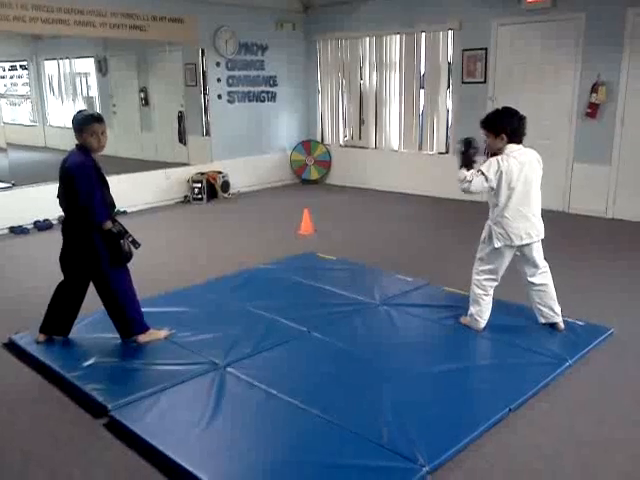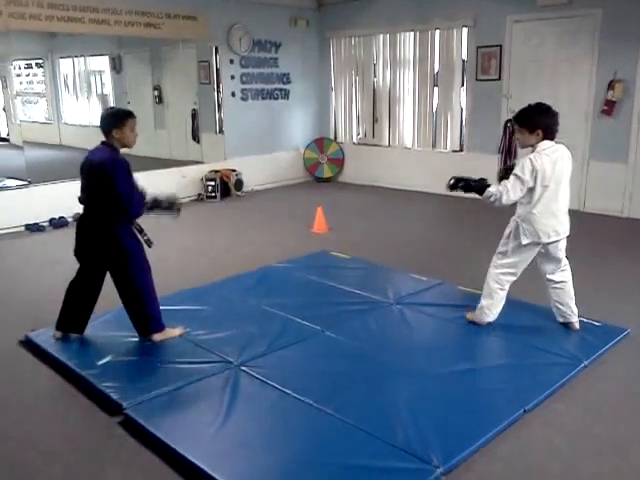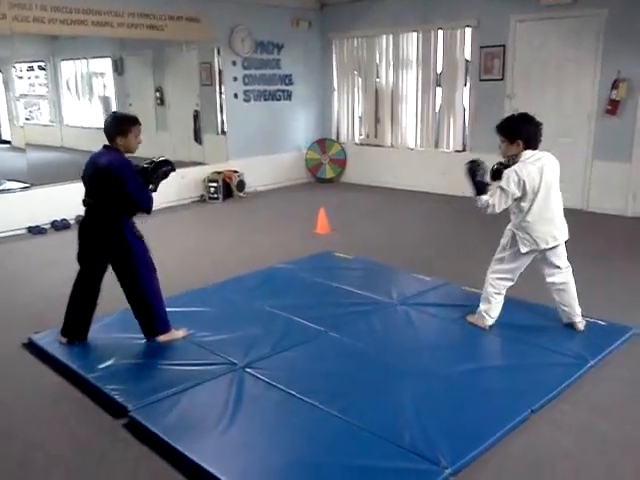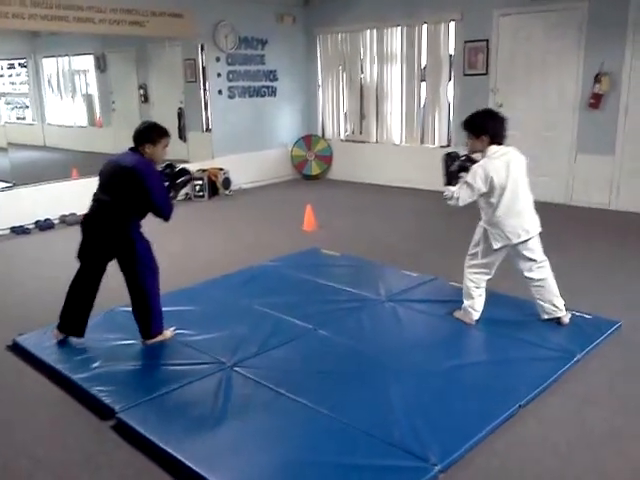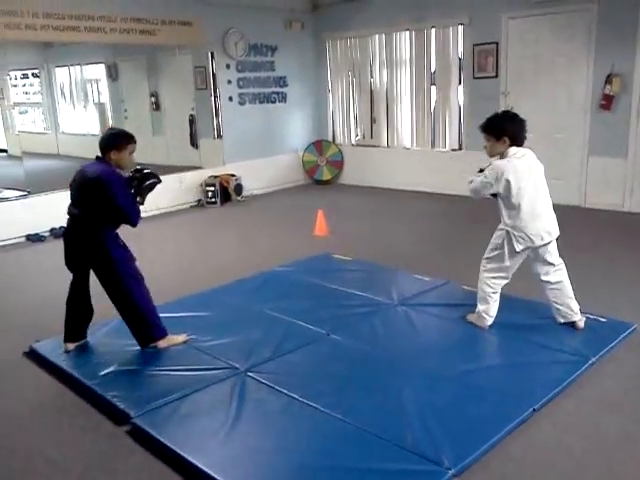
dt=0.7s
person 1, frame 1
left shoulder: (72, 160)
right shoulder: (83, 166)
right elbow: (93, 207)
right wrist: (111, 231)
left hip: (76, 231)
right hip: (90, 234)
left knee: (74, 281)
right knee: (115, 280)
left ankle: (49, 330)
right ankle: (138, 330)
person 1, frame 2
left shoulder: (93, 156)
right shoulder: (116, 162)
right elbow: (132, 206)
left wrist: (138, 198)
right wrist: (147, 201)
left hip: (90, 225)
right hip: (113, 230)
left knee: (87, 277)
right knee: (137, 276)
left ankle: (65, 326)
right ankle: (154, 329)
person 1, frame 3
left shoulder: (95, 160)
right shoulder: (121, 165)
right elbow: (144, 204)
left wrist: (141, 179)
right wrist: (151, 183)
left hip: (92, 227)
right hip: (115, 230)
left knee: (87, 279)
right knee: (141, 277)
left ankle: (70, 332)
right ankle: (160, 330)
person 1, frame 4
left shoulder: (116, 162)
right shoulder: (147, 169)
right elbow: (164, 212)
left wrist: (160, 182)
right wrist: (171, 189)
left hip: (95, 223)
right hip: (122, 230)
left knee: (87, 276)
right knee: (145, 276)
left ankle: (65, 328)
right ankle: (153, 332)
person 1, frame 5
left shoulder: (85, 171)
right shoulder: (111, 177)
right elbow: (131, 218)
left wrist: (128, 186)
right wrist: (137, 196)
left hip: (74, 237)
right hip: (98, 240)
left knee: (79, 284)
right knee: (129, 285)
left ankle: (72, 338)
right ankle: (156, 336)
person 2, frame 1
left shoulder: (497, 164)
right shoulder: (534, 157)
left elbow: (469, 185)
left wrist: (465, 165)
left hip: (503, 231)
right hip: (530, 228)
left knee: (484, 274)
right knee: (538, 273)
left ankle: (476, 319)
right ankle: (554, 318)
person 2, frame 2
left shoulder: (531, 162)
right shoulder: (564, 154)
left elbow: (505, 196)
left wrist: (476, 186)
right wrist: (513, 178)
left hip: (530, 228)
right hip: (556, 226)
left knee: (502, 269)
right knee: (559, 272)
left ankle: (484, 313)
right ankle: (570, 318)
person 2, frame 3
left shoulder: (515, 173)
right shoulder: (551, 160)
left elbow: (492, 205)
left wrist: (479, 182)
left hip: (525, 235)
right hip: (553, 231)
left knee: (499, 274)
right knee: (560, 275)
left ankle: (484, 316)
right ankle: (575, 318)
person 2, frame 4
left shoulder: (482, 169)
right shoulder: (515, 156)
left elbow: (457, 198)
left hip: (497, 230)
right hip: (525, 225)
left knee: (476, 268)
right knee: (537, 268)
left ankle: (470, 312)
right ankle: (558, 312)
person 2, frame 5
left shoulder: (501, 168)
right shoulder: (531, 157)
left elbow: (476, 189)
left wrist: (481, 175)
left hip: (517, 232)
right hip: (544, 227)
left knee: (492, 270)
right knee: (553, 271)
left ankle: (483, 316)
right ankle: (573, 316)
